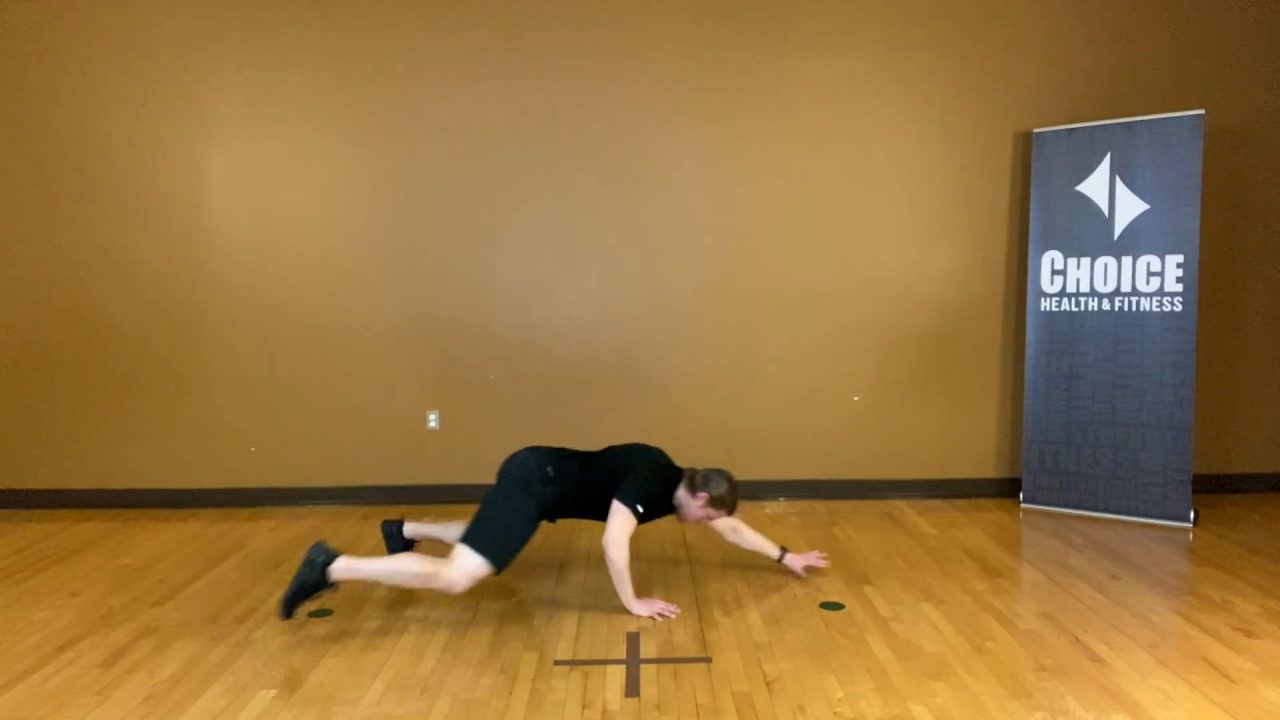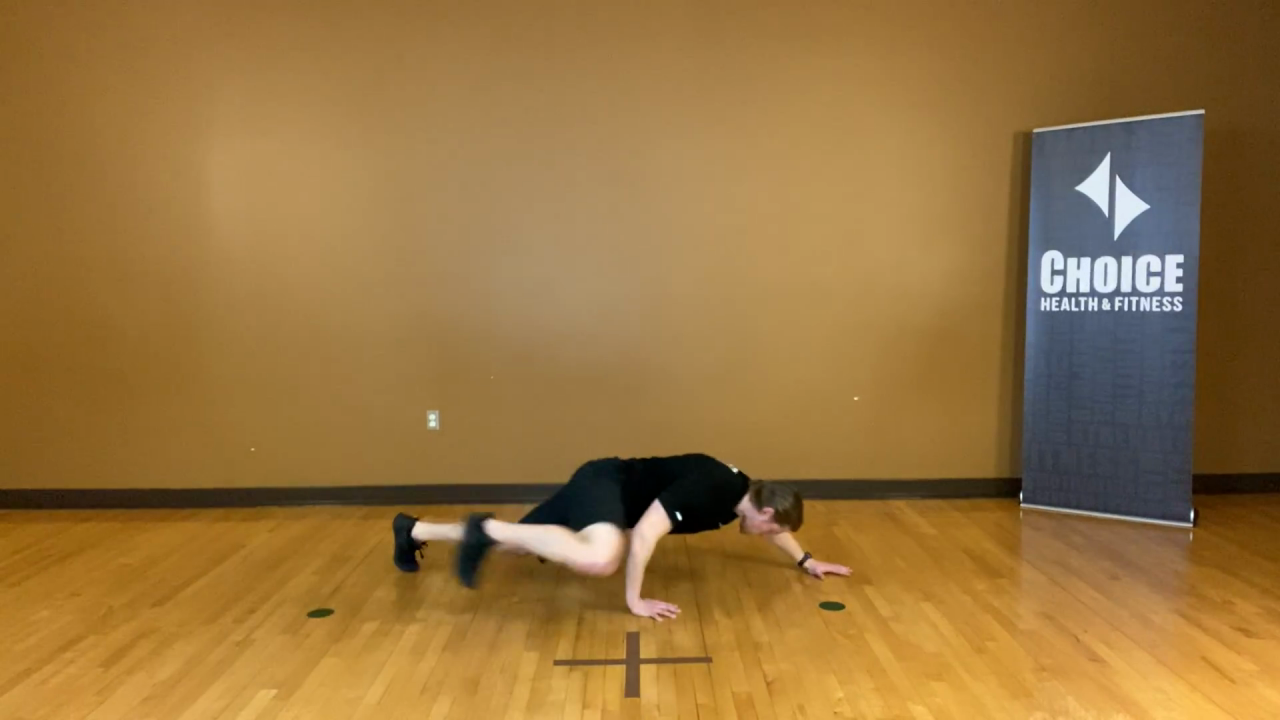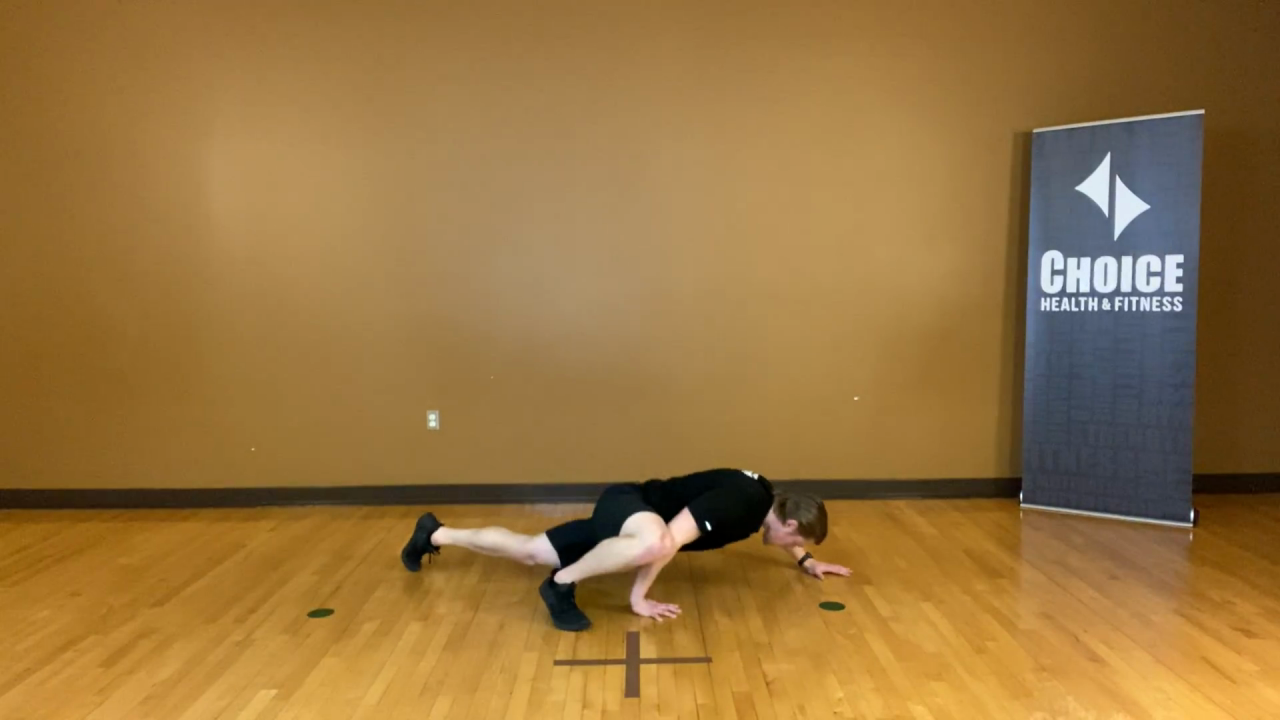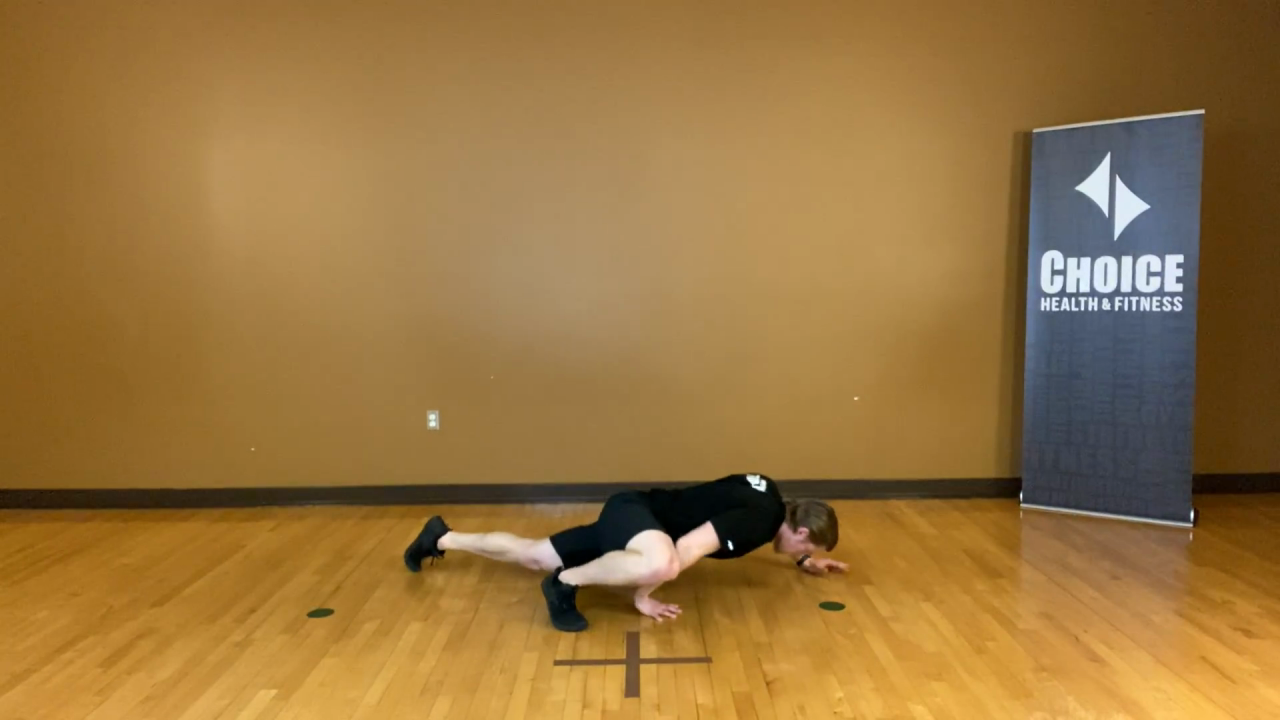
dt=0.3s
person 1, frame 1
left shoulder: (678, 485)
right shoulder: (651, 477)
left elbow: (729, 524)
right elbow: (615, 540)
left wrist: (785, 556)
right wrist: (631, 601)
left hip: (534, 481)
right hip: (531, 481)
left knee: (481, 542)
right knee: (456, 576)
left ankle: (404, 530)
right ankle: (331, 566)
person 1, frame 2
left shoulder: (743, 493)
right shoulder: (707, 488)
left elbow: (772, 528)
right elbow: (645, 535)
left wrist: (805, 560)
right wrist: (635, 601)
left hip: (604, 486)
right hip: (602, 482)
left knee: (516, 540)
right knee: (600, 558)
left ankle: (413, 530)
right ankle: (488, 529)
person 1, frame 3
left shoulder: (765, 496)
right shoulder: (740, 500)
left elbow: (773, 530)
right elbow: (672, 536)
left wrist: (806, 560)
right wrist: (637, 598)
left hip: (628, 513)
right hip: (623, 504)
left knee: (529, 551)
right knee: (655, 543)
left ankle: (434, 533)
right ankle: (562, 584)
person 1, frame 4
left shoulder: (770, 499)
right shoulder: (757, 519)
right elbow: (685, 549)
left wrist: (804, 561)
right wrist: (642, 597)
left hip: (636, 511)
right hip: (630, 512)
left knee: (533, 555)
right knee: (661, 563)
left ankle: (441, 538)
right ankle: (565, 583)
